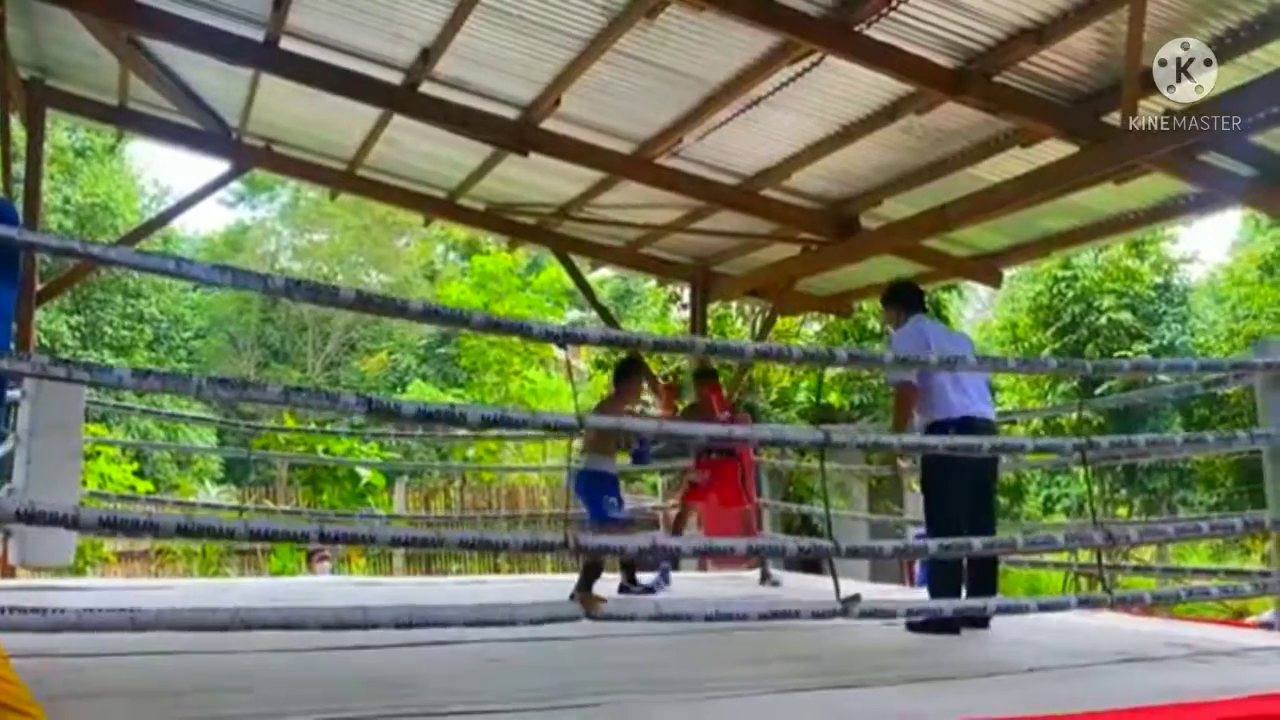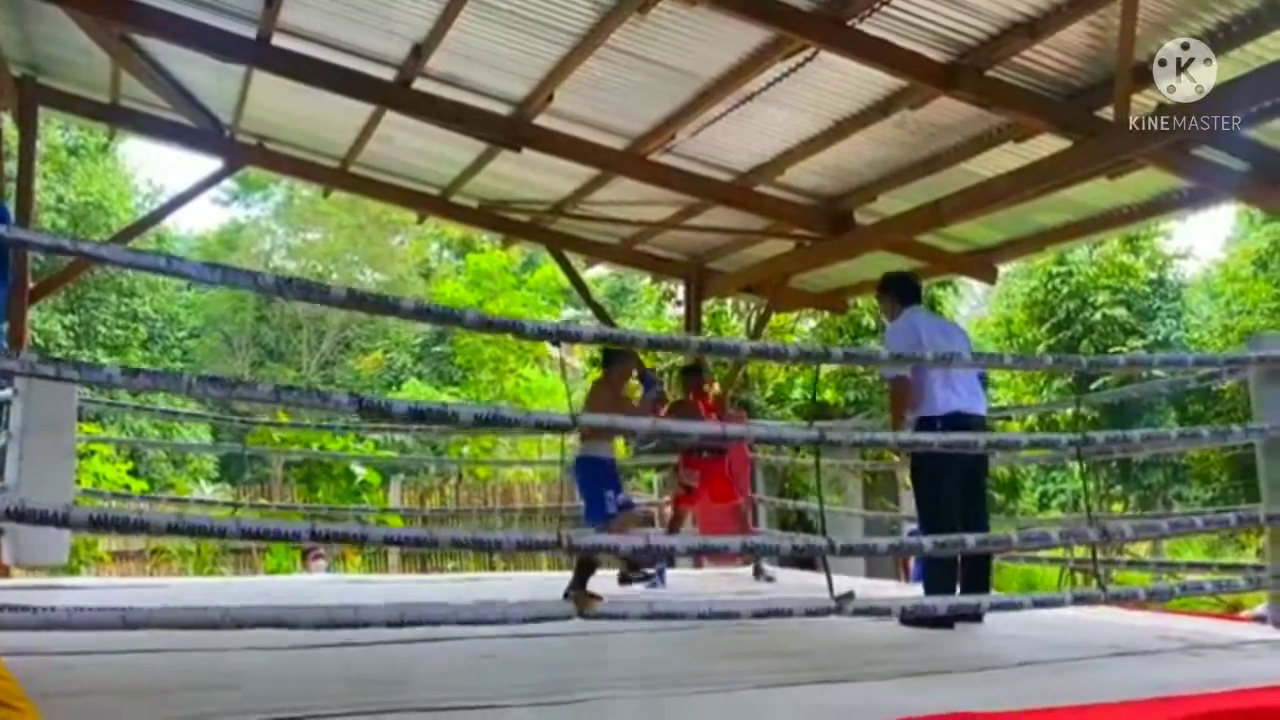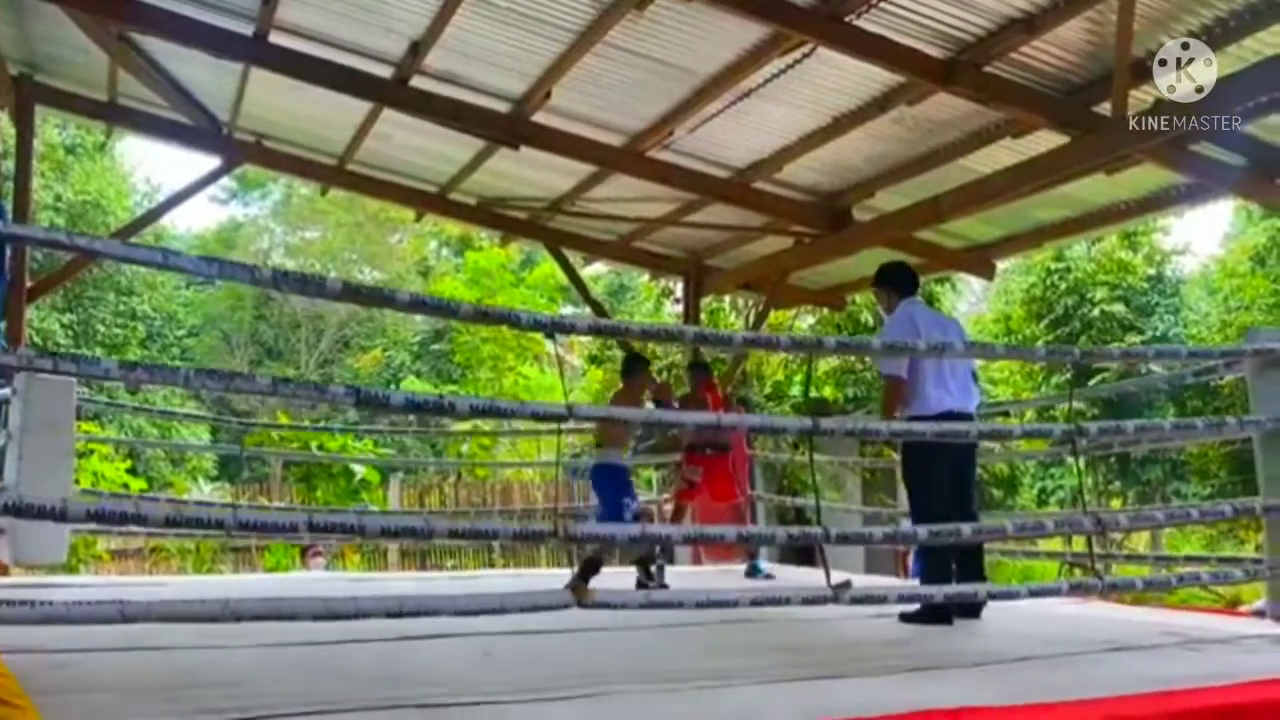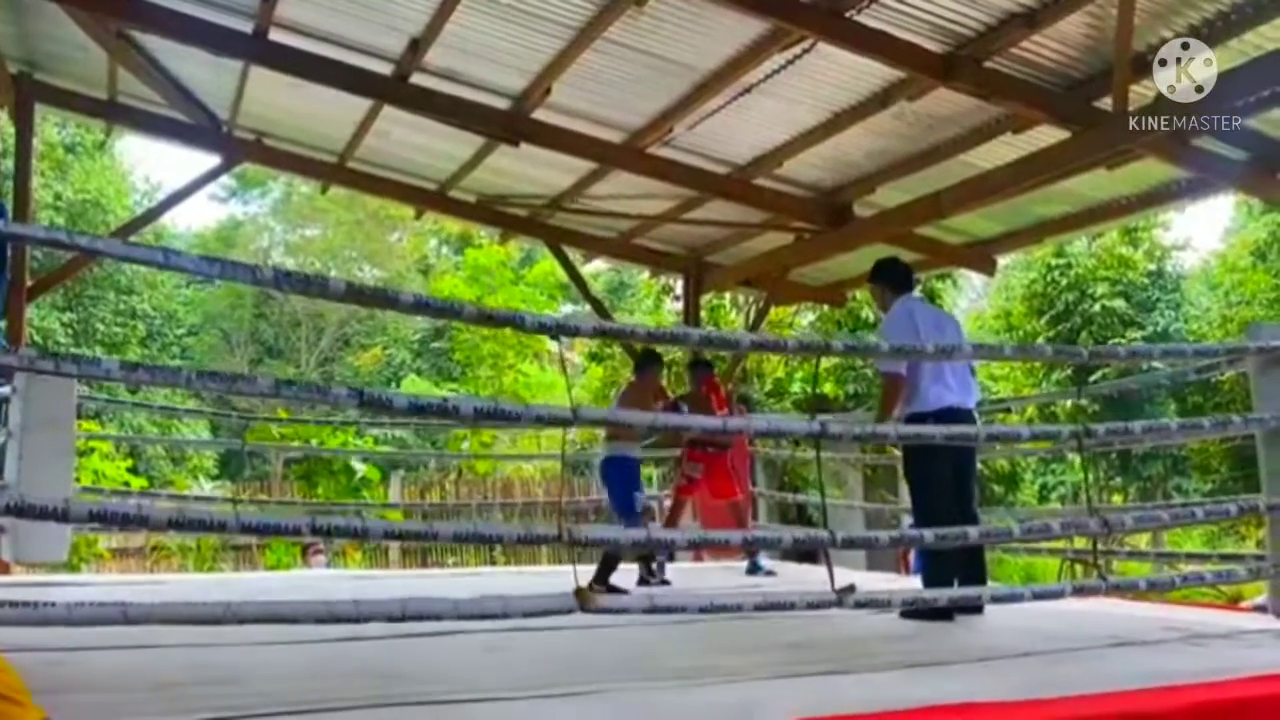
dt=0.3s
person 1, frame 1
left shoulder: (907, 336)
right shoulder: (958, 336)
left elbow: (906, 390)
right elbow: (985, 385)
left hip: (949, 432)
right hip: (984, 430)
left knee: (944, 527)
right knee: (981, 524)
left ankle: (944, 614)
person 1, frame 2
left shoulder: (901, 329)
right shoulder: (953, 329)
left elbow: (901, 384)
right elbow: (980, 378)
left wrist: (897, 430)
left hip: (938, 428)
right hip: (974, 425)
left knee: (938, 522)
right knee: (973, 519)
person 1, frame 3
left shoulder: (898, 322)
right shoulder: (949, 323)
left elbow: (896, 382)
right elbow: (971, 375)
left wrist: (884, 423)
left hip: (928, 425)
right hip: (963, 423)
left knee: (931, 517)
right knee: (963, 513)
left ankle: (937, 605)
right ankle: (970, 598)
person 1, frame 4
left shoulder: (897, 318)
right shoulder: (945, 317)
left elbow: (895, 379)
right elbow: (967, 369)
left wrist: (881, 423)
left hip: (928, 421)
right hip: (963, 418)
left knee: (933, 514)
right knee: (963, 509)
left ankle: (938, 601)
person 2, frame 1
left shoulder: (621, 410)
right shoulder: (611, 407)
right elbow: (604, 441)
right wrist: (632, 442)
left hip: (604, 476)
right hip: (594, 476)
left knee: (624, 527)
right knee: (609, 530)
left ankle: (629, 580)
right ankle: (583, 589)
person 2, frame 2
left shoulder: (607, 388)
right shoulder: (607, 387)
left elbow: (624, 419)
right elbow: (638, 414)
right wrist: (652, 393)
left hip: (601, 461)
right hip: (593, 462)
left knee: (626, 515)
right knee: (606, 526)
left ankle: (630, 569)
right ankle: (576, 587)
person 2, frame 3
left shoulder: (622, 398)
right shoulder: (629, 397)
right wrist: (663, 401)
left hip: (609, 467)
right hip: (611, 468)
left knee: (634, 523)
left ankle: (645, 576)
right ankle: (580, 582)
person 2, frame 4
left shoulder: (631, 391)
right shoulder: (640, 391)
left wrist: (659, 404)
right wrist: (662, 406)
left hip: (617, 461)
right hip: (622, 461)
left knee: (635, 521)
right knee: (632, 524)
left ankle: (648, 572)
right ankle: (600, 581)
person 3, frame 1
left shoulder: (729, 408)
right shoulder: (693, 410)
left hip: (728, 461)
right hip: (704, 462)
right knee: (684, 512)
left ankle: (764, 569)
right ankle: (666, 568)
person 3, frame 2
left shoulder: (715, 407)
right shoulder: (677, 408)
left hip: (716, 461)
right hip: (691, 462)
left knee: (741, 512)
right knee: (679, 514)
left ankle: (758, 565)
person 3, frame 3
left shoulder: (722, 401)
right shoulder: (685, 401)
left elbow: (734, 436)
left hip: (721, 458)
right hip: (695, 458)
left knee: (740, 509)
right knee: (679, 510)
left ankle: (753, 563)
person 3, frame 4
left shoulder: (722, 400)
right shoulder: (686, 400)
left elbow: (733, 434)
left hip: (720, 456)
right hip: (695, 455)
left knee: (739, 508)
right knee: (678, 506)
left ankle: (754, 560)
